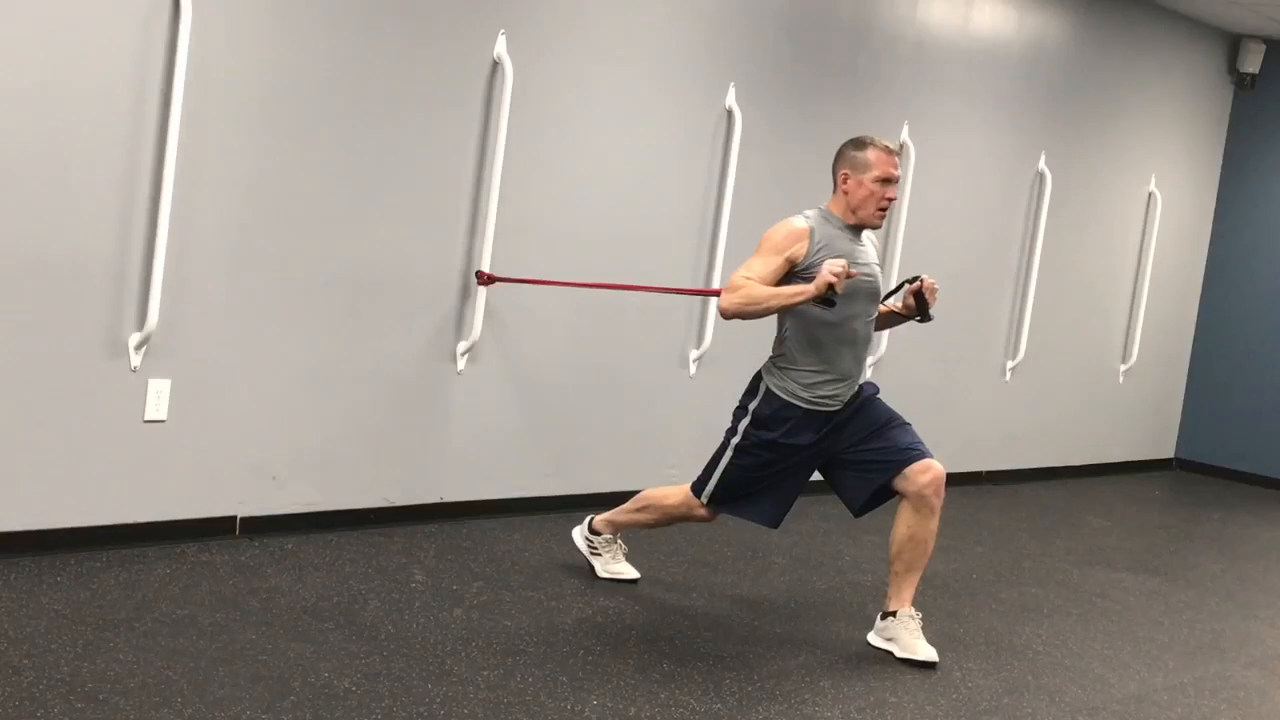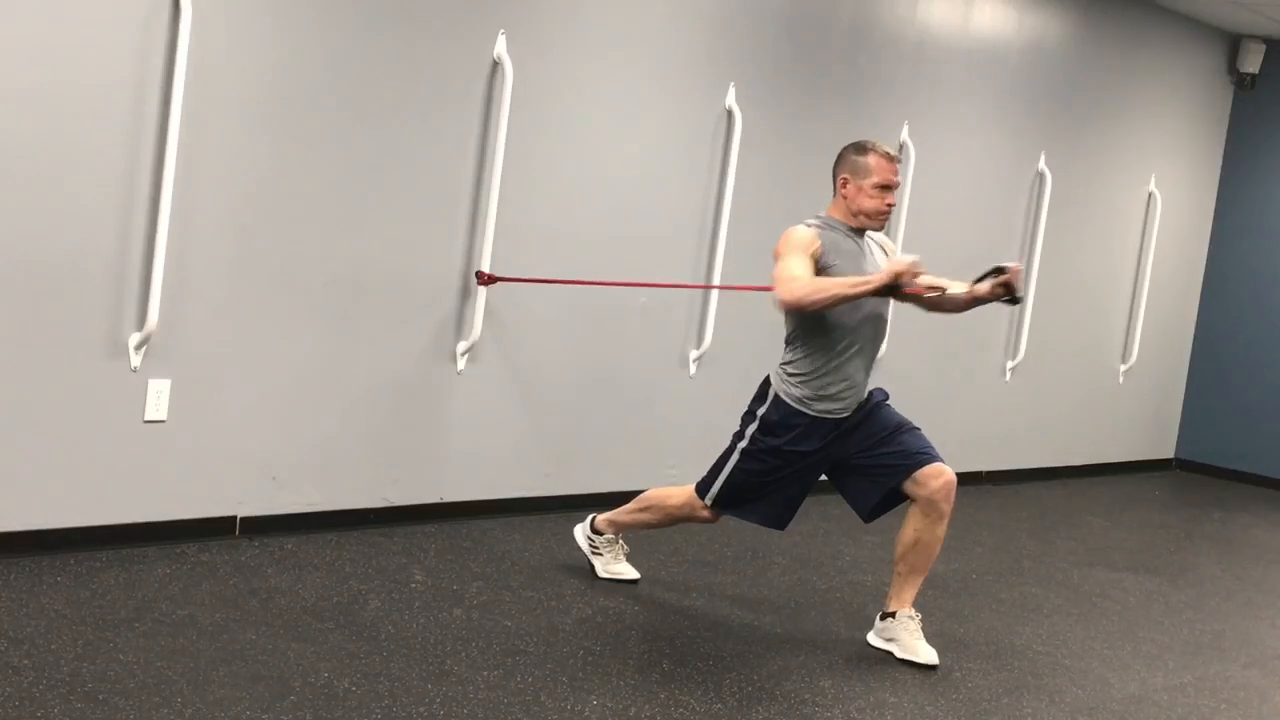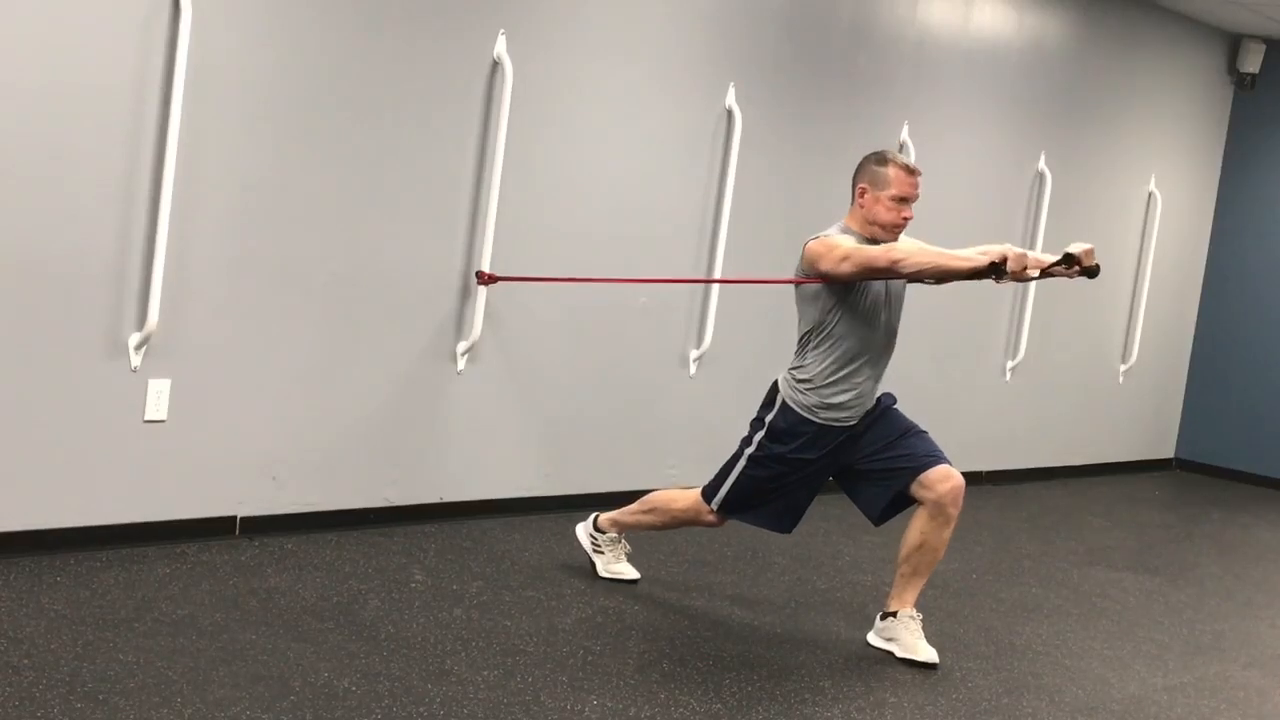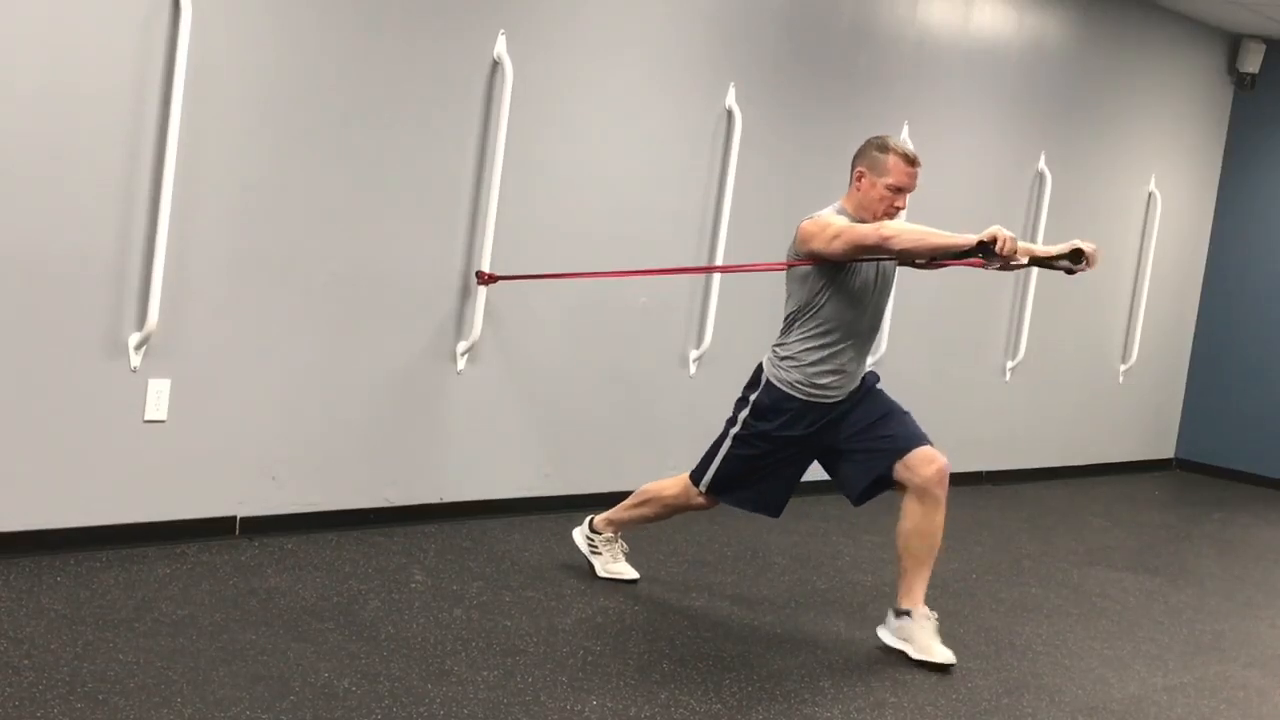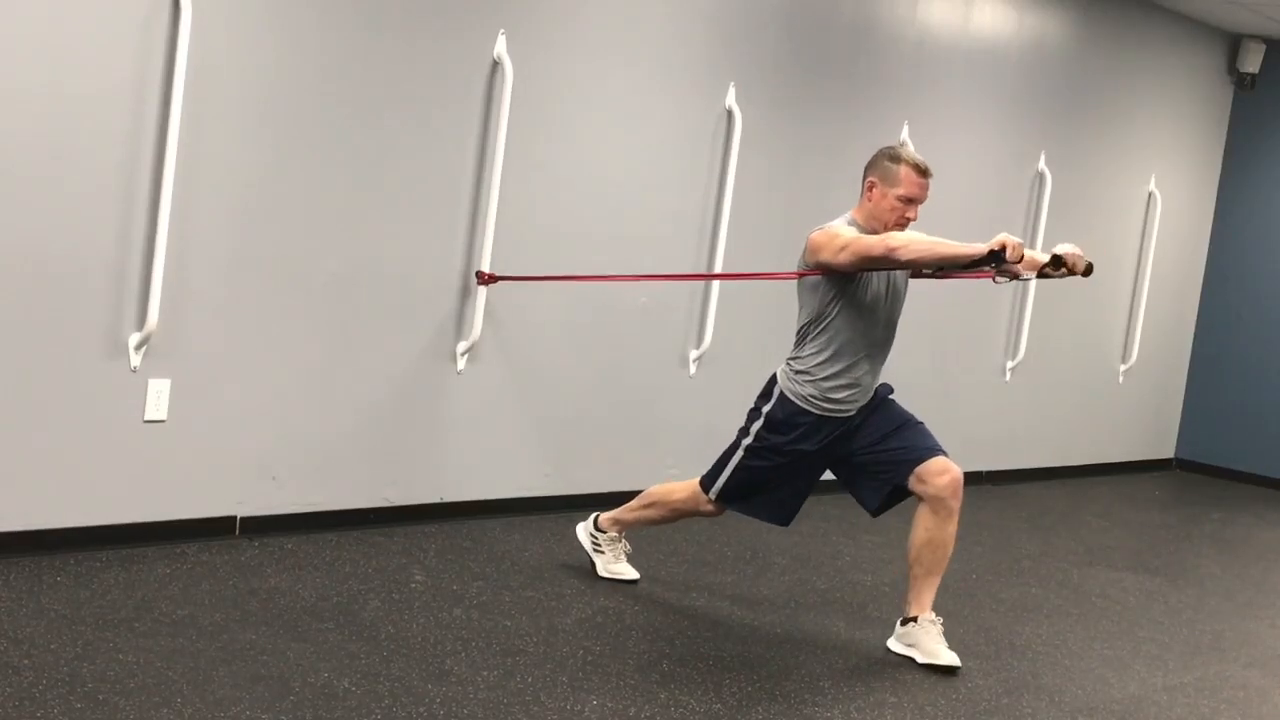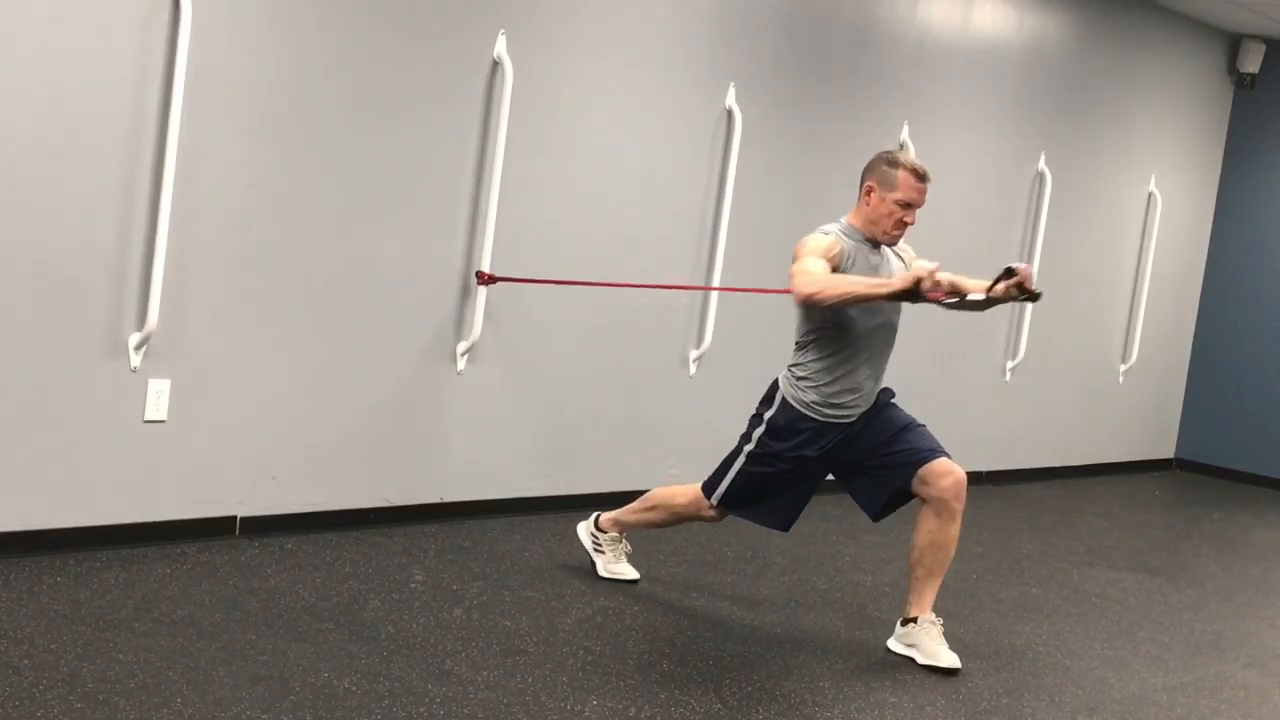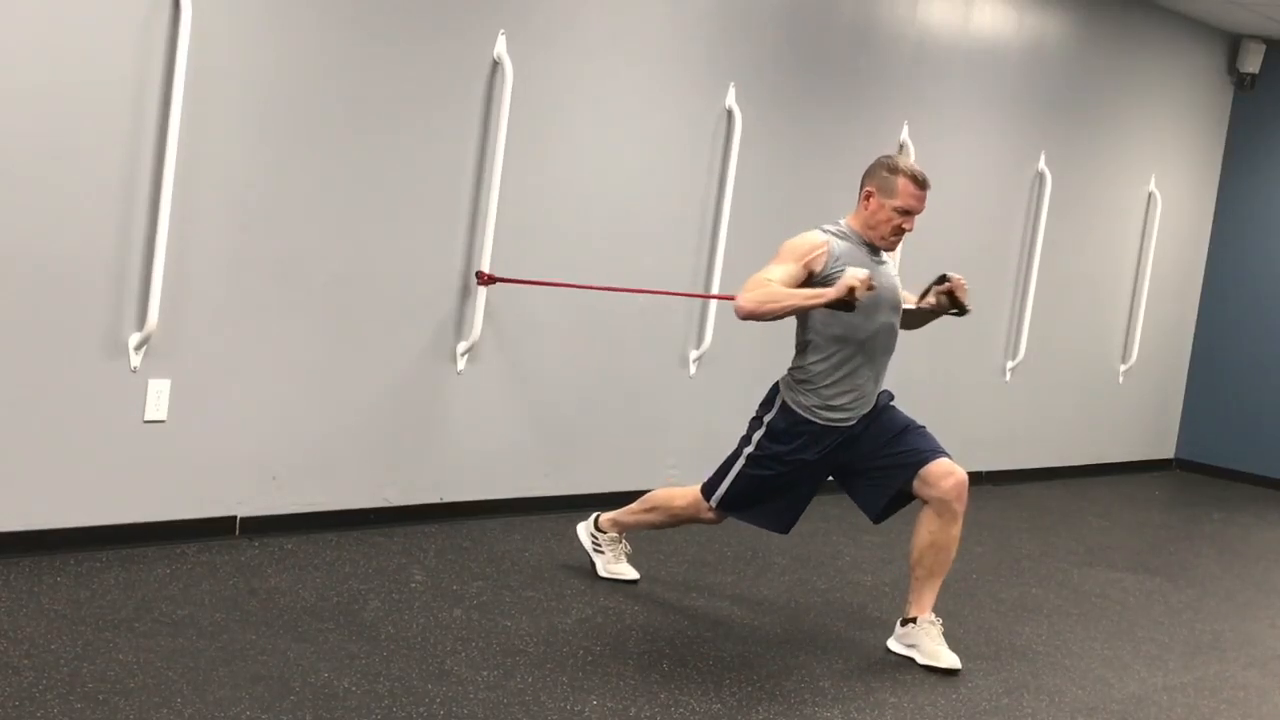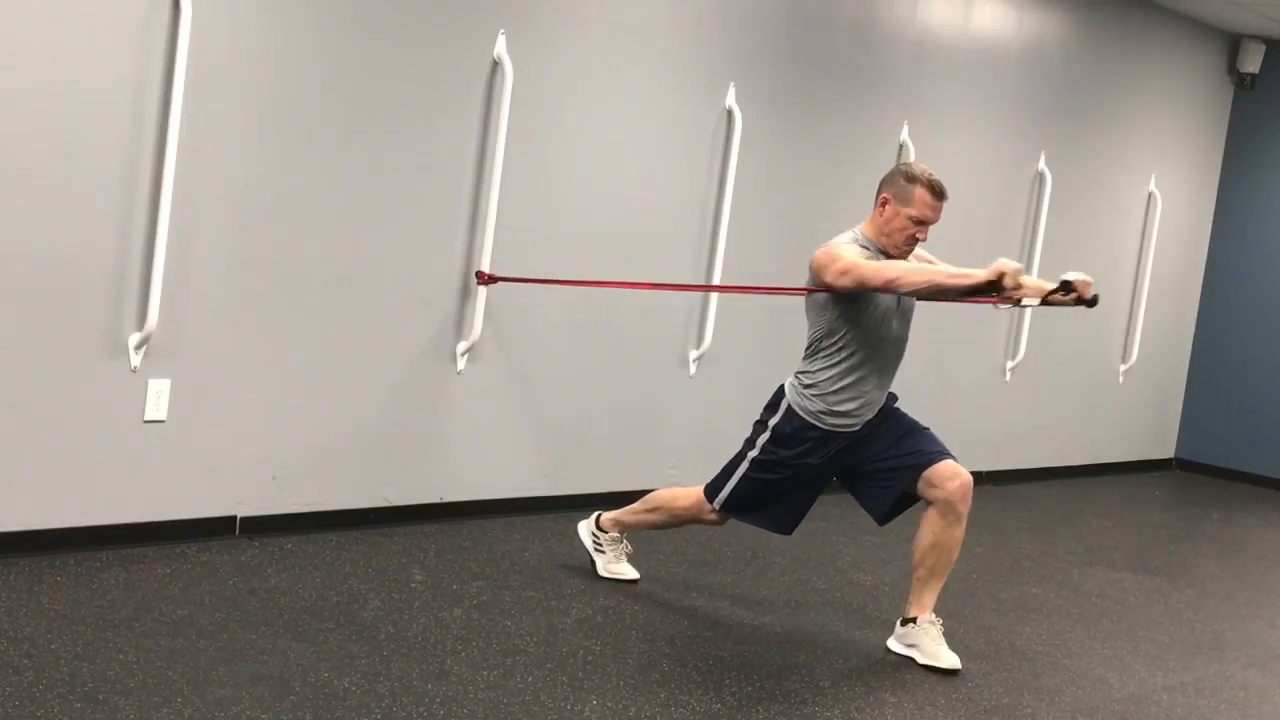
dt=0.4s
person 1, frame 1
left shoulder: (865, 241)
right shoulder: (798, 233)
right elbow: (732, 301)
left wrist: (903, 310)
right wrist: (811, 290)
left hip: (850, 404)
right hip: (784, 407)
left knee: (927, 481)
right knee: (702, 504)
left ankle: (897, 619)
right ankle: (599, 530)
person 1, frame 2
left shoulder: (878, 244)
right shoulder: (805, 239)
left elbow: (932, 296)
right elbow: (793, 296)
left wrist: (984, 292)
right wrist: (875, 281)
left hip: (859, 411)
right hip: (793, 412)
left knee: (938, 486)
right knee: (708, 504)
left ankle: (896, 620)
right ankle: (601, 529)
person 1, frame 3
left shoulder: (898, 246)
right shoulder: (827, 248)
left elbow: (966, 261)
right elbow: (894, 263)
left wrist: (1051, 262)
right wrist: (989, 258)
left hip: (865, 416)
right hip: (800, 417)
left knee: (946, 489)
right knee: (711, 509)
left ankle: (895, 620)
right ankle: (604, 528)
person 1, frame 4
left shoulder: (889, 231)
right shoulder: (819, 229)
left elbow: (953, 249)
right elbow: (884, 240)
left wrist: (1049, 252)
right wrist: (976, 240)
left hip: (849, 395)
right hip: (785, 397)
left knee: (929, 473)
right knee: (701, 492)
left ankle: (909, 617)
right ankle: (601, 529)
person 1, frame 5
left shoulder: (902, 242)
right shoulder: (829, 239)
left elbow: (970, 260)
right elbow: (891, 251)
left wrist: (1043, 260)
right wrist: (986, 248)
left hip: (864, 407)
right hip: (799, 409)
left knee: (944, 483)
right knee: (711, 499)
left ankle: (916, 625)
right ankle: (604, 528)
person 1, frame 6
left shoulder: (894, 252)
right shoulder: (822, 244)
left elbow: (953, 286)
right elbow: (809, 289)
left wrist: (1001, 288)
right wrist: (893, 286)
left hip: (867, 412)
right hip: (802, 415)
left knee: (947, 484)
right knee: (710, 505)
left ankle: (916, 625)
right ankle: (606, 527)
person 1, frame 7
left shoulder: (884, 256)
right shoulder: (817, 246)
left elbow: (902, 318)
right elbow: (749, 303)
left wrist: (936, 303)
right wrist: (829, 294)
left hip: (868, 416)
right hip: (803, 419)
left knee: (949, 486)
right knee: (711, 506)
left ankle: (917, 626)
right ankle: (605, 527)
person 1, frame 8
left shoulder: (912, 259)
right shoulder: (839, 255)
left elbow: (986, 286)
right elbow: (891, 280)
left wrist: (1051, 290)
right wrist: (982, 276)
left hip: (871, 420)
right hip: (806, 421)
left knee: (954, 487)
right knee: (714, 507)
left ankle: (915, 625)
right ankle: (607, 526)
